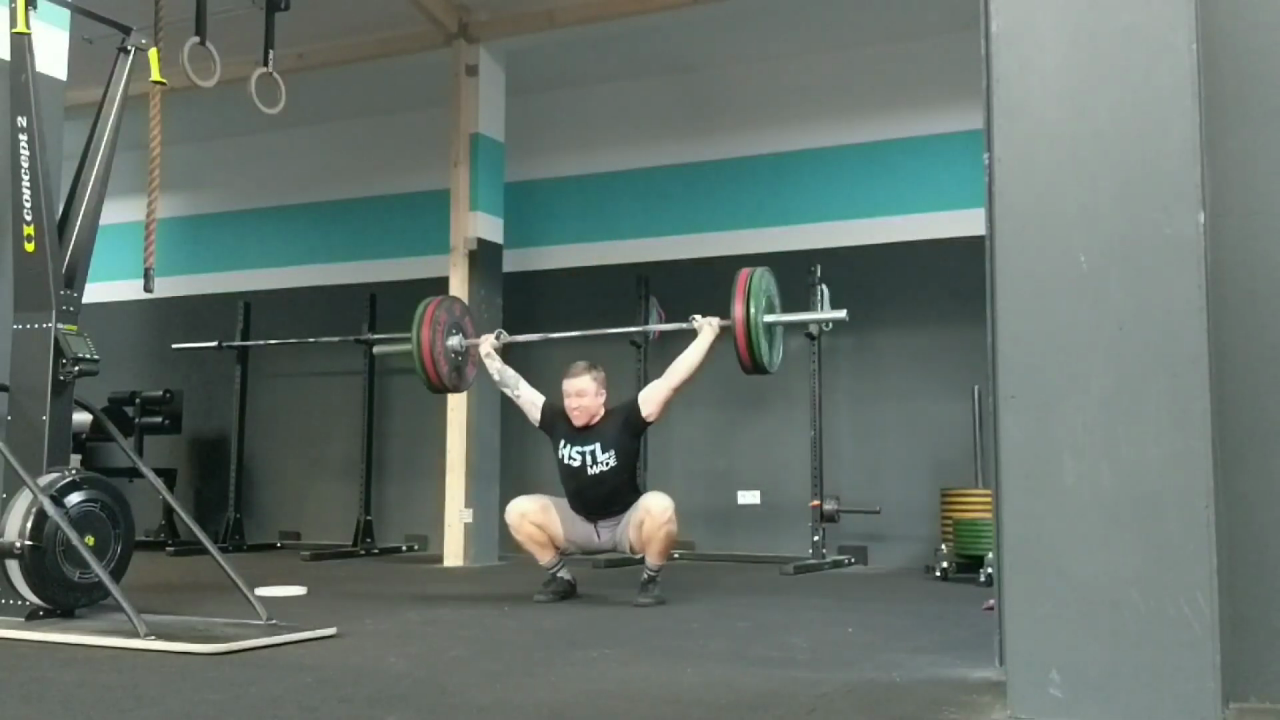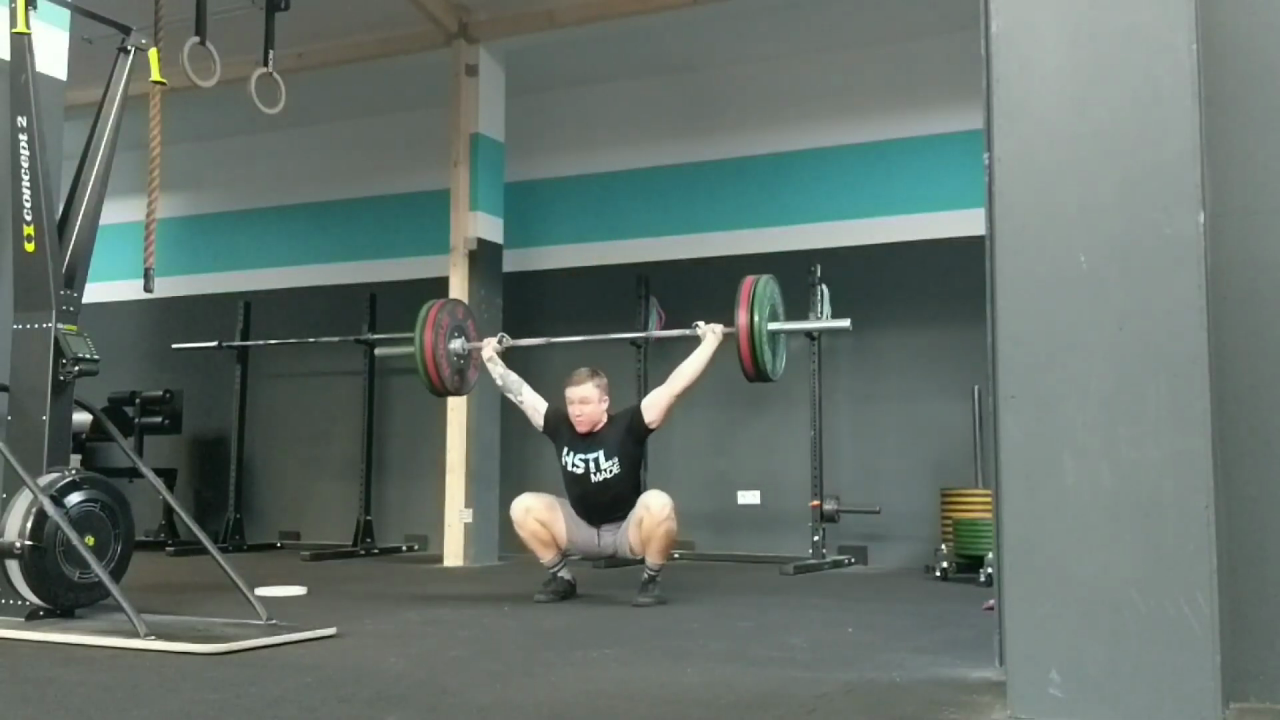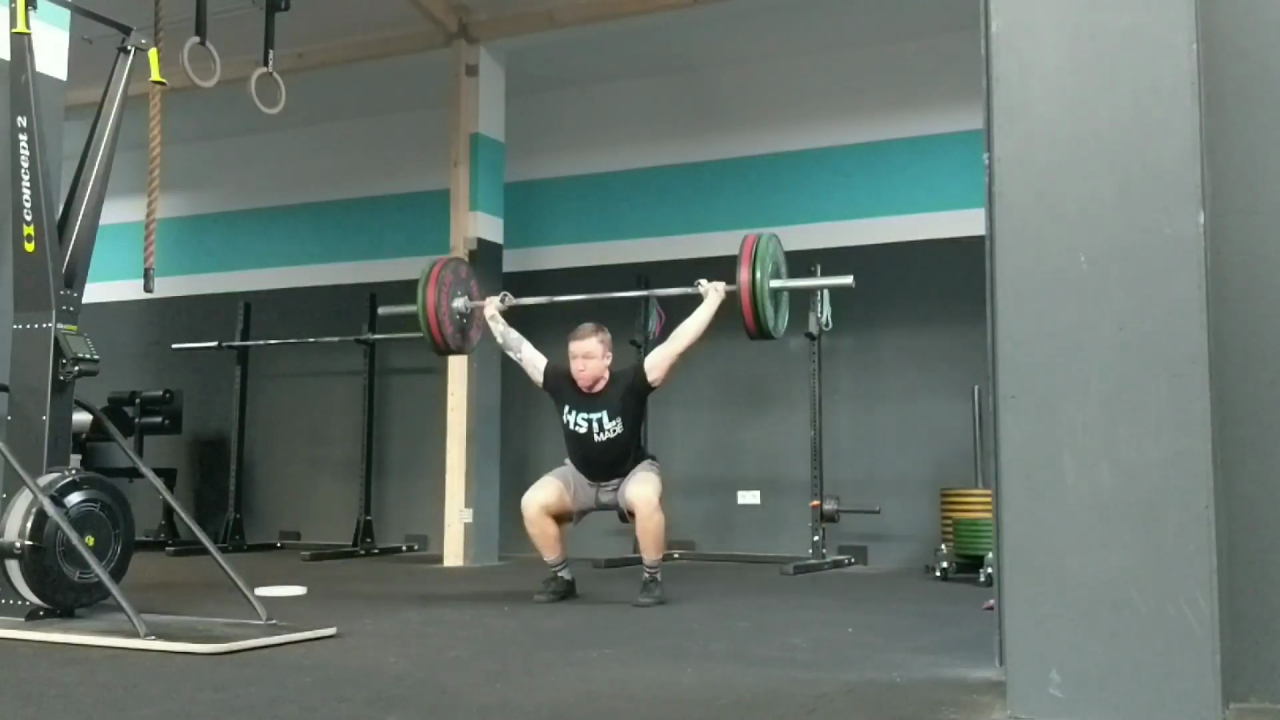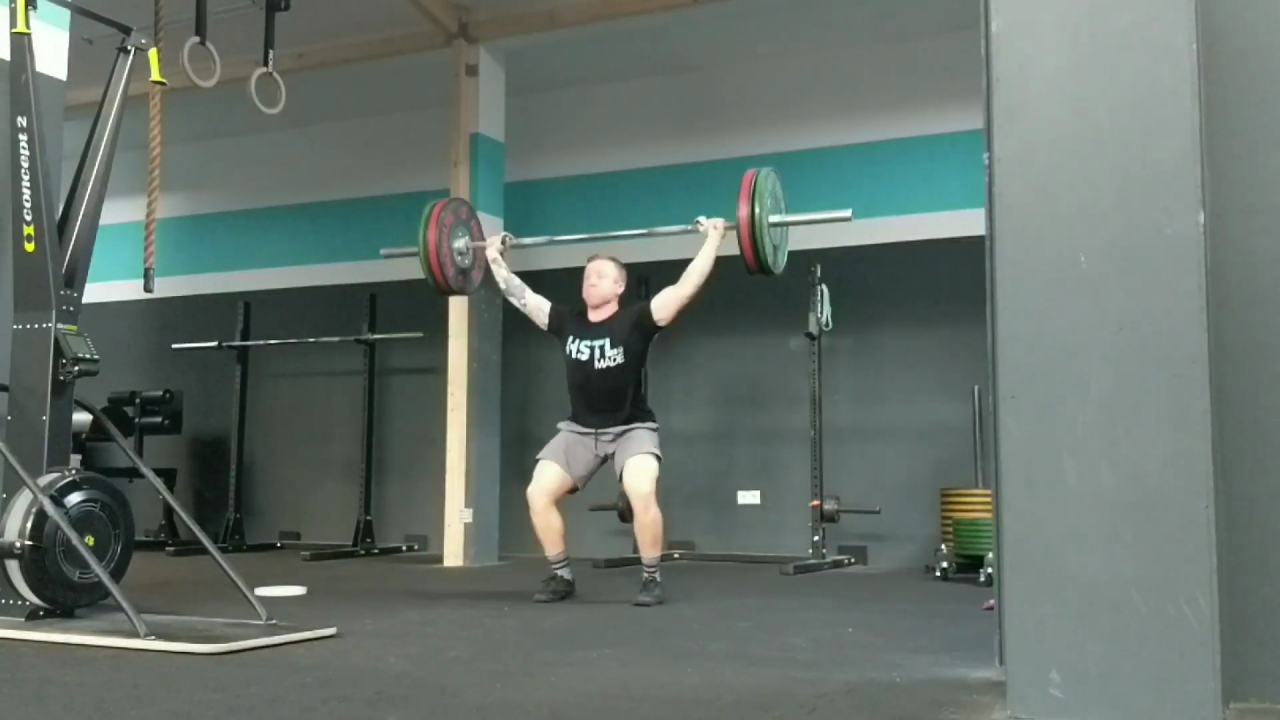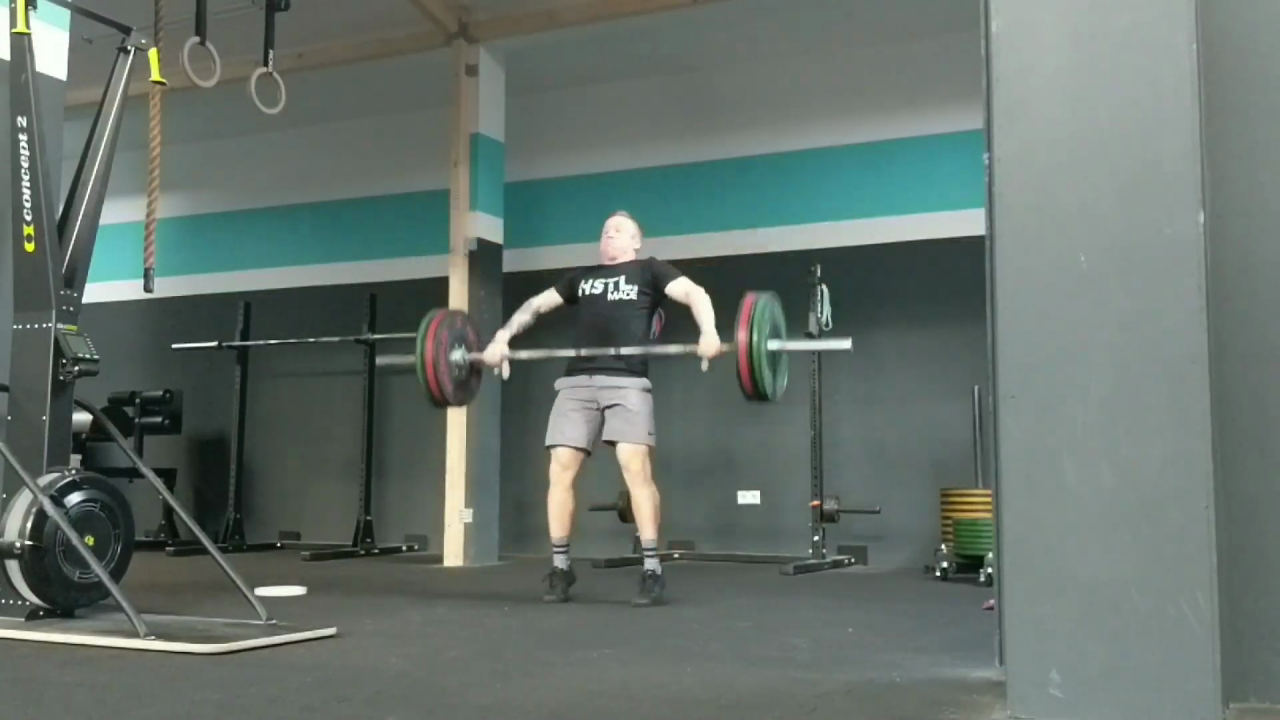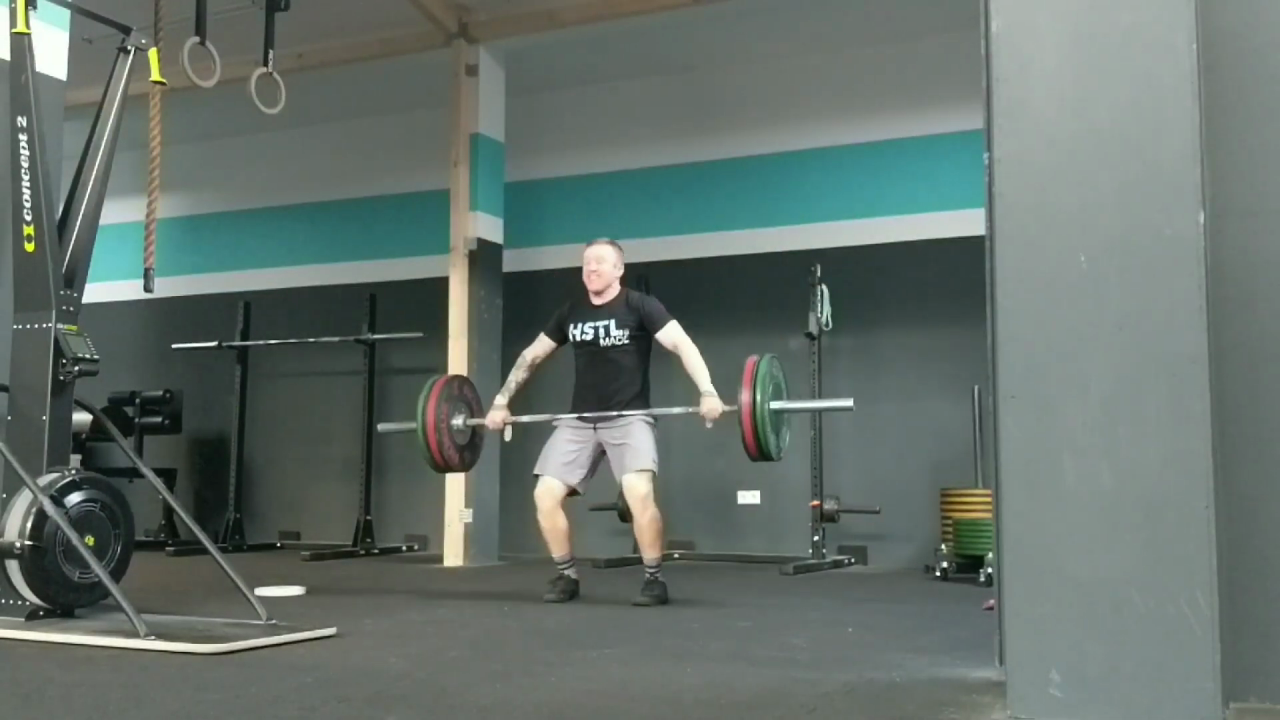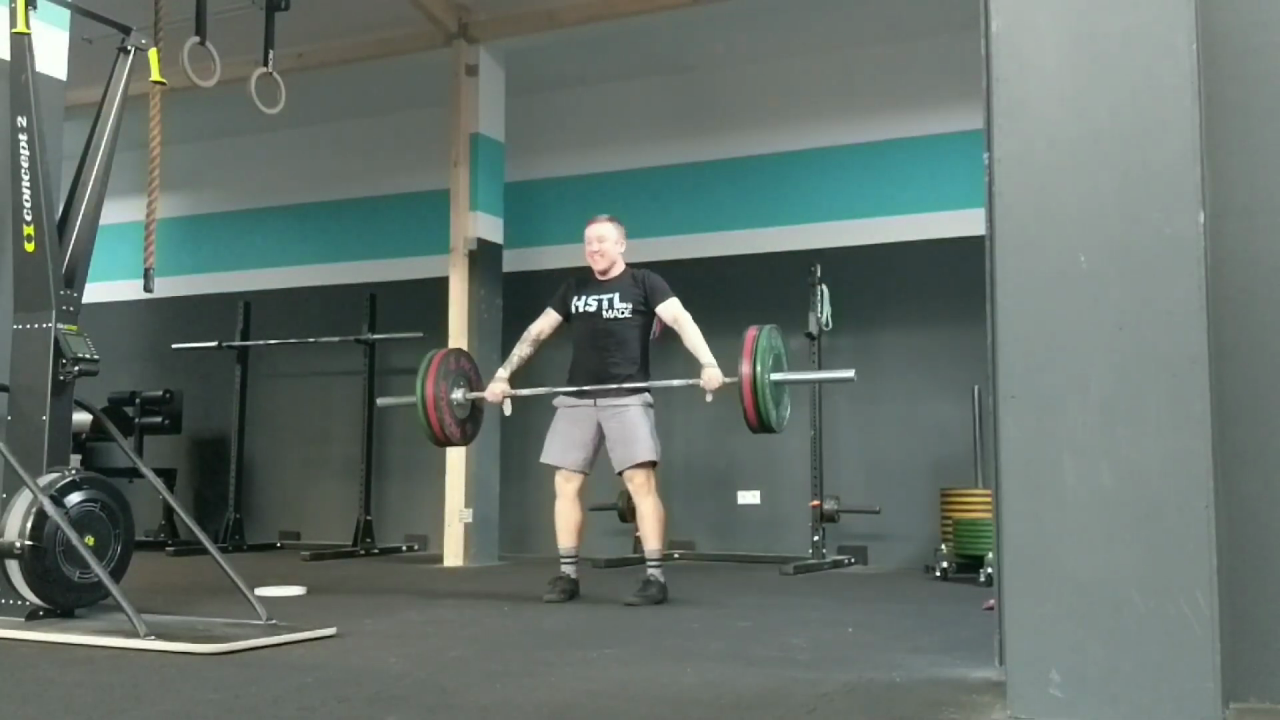
dt=0.4s
person 1, frame 1
left shoulder: (625, 421)
right shoulder: (556, 420)
left elbow: (671, 380)
right elbow: (515, 387)
left wrist: (706, 334)
right wrist: (488, 352)
left hip: (626, 523)
right hip: (579, 523)
left knee: (660, 507)
right knee: (518, 511)
left ankle: (650, 581)
right ankle: (560, 577)
person 1, frame 2
left shoulder: (628, 427)
right shoulder: (559, 426)
left elbow: (674, 387)
right elbow: (520, 392)
left wrist: (710, 341)
right wrist: (490, 356)
left hip: (627, 528)
right hip: (581, 528)
left knee: (658, 505)
right knee: (522, 507)
left ankle: (651, 581)
right ankle: (561, 577)
person 1, frame 3
left shoulder: (629, 384)
right shoulder: (560, 383)
left elbow: (676, 344)
right elbow: (520, 349)
left wrist: (712, 299)
right wrist: (493, 316)
left hip: (631, 470)
right hip: (581, 474)
left knee: (645, 500)
right knee: (533, 504)
left ankle: (652, 580)
right ankle: (562, 577)
person 1, frame 4
left shoulder: (636, 320)
right shoulder: (566, 320)
left elbow: (687, 287)
right elbow: (520, 296)
left wrist: (711, 240)
right wrist: (496, 258)
left hip: (630, 427)
right hip: (580, 428)
left knee: (641, 492)
right knee: (538, 493)
left ankle: (652, 579)
right ankle: (561, 575)
person 1, frame 5
left shoulder: (649, 271)
right shoulder: (582, 276)
left elbow: (694, 295)
right elbow: (537, 305)
left wrist: (708, 331)
right wrist: (502, 337)
left hip: (627, 382)
right hip: (577, 382)
left knee: (636, 469)
right knee: (560, 470)
left ankle: (652, 572)
right ankle: (560, 568)
person 1, frame 6
left shoulder: (640, 306)
right shoulder: (570, 311)
left elbow: (683, 345)
right elbow: (531, 355)
left wrist: (708, 393)
right wrist: (502, 400)
left hip: (628, 419)
right hip: (578, 421)
left knee: (639, 493)
right knee: (546, 496)
left ankle: (654, 579)
right ankle: (567, 575)
person 1, frame 7
left shoulder: (644, 282)
right shoulder: (574, 288)
left elbow: (681, 320)
right elbow: (537, 331)
left wrist: (708, 363)
right wrist: (503, 374)
left hip: (628, 398)
right hip: (576, 399)
left knee: (642, 483)
right knee: (565, 484)
left ankle: (655, 577)
right ankle: (568, 575)
